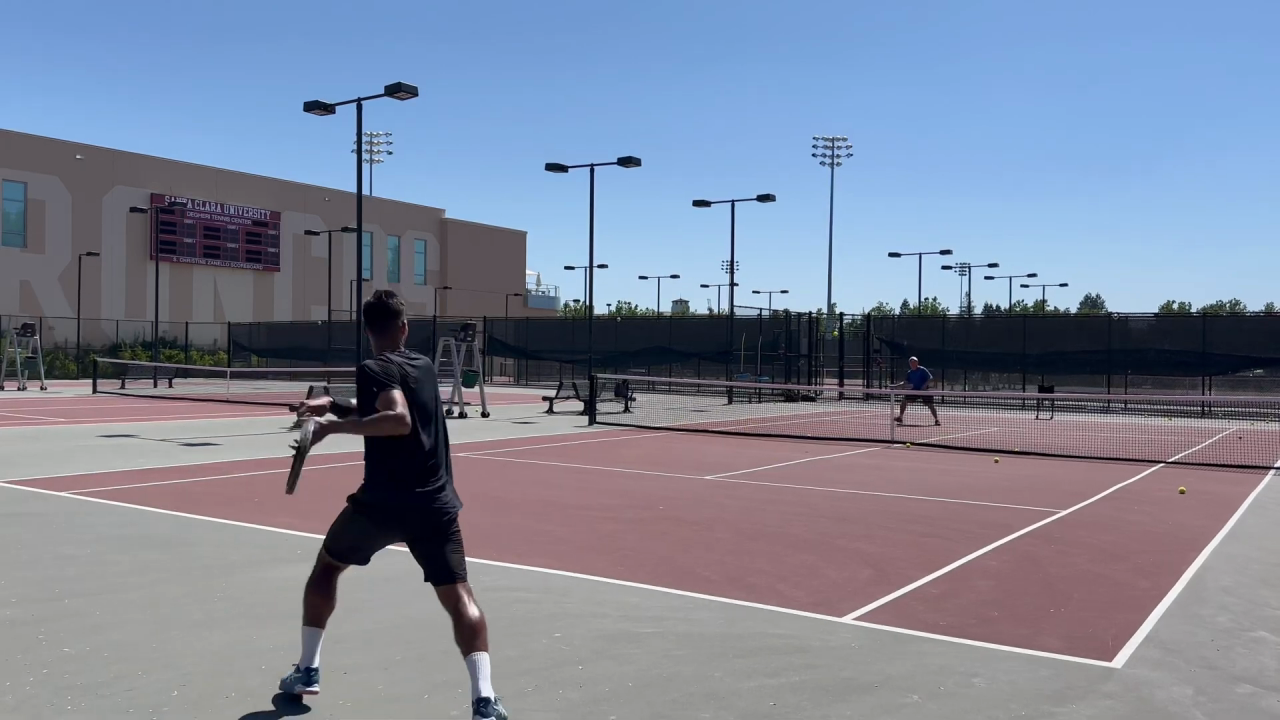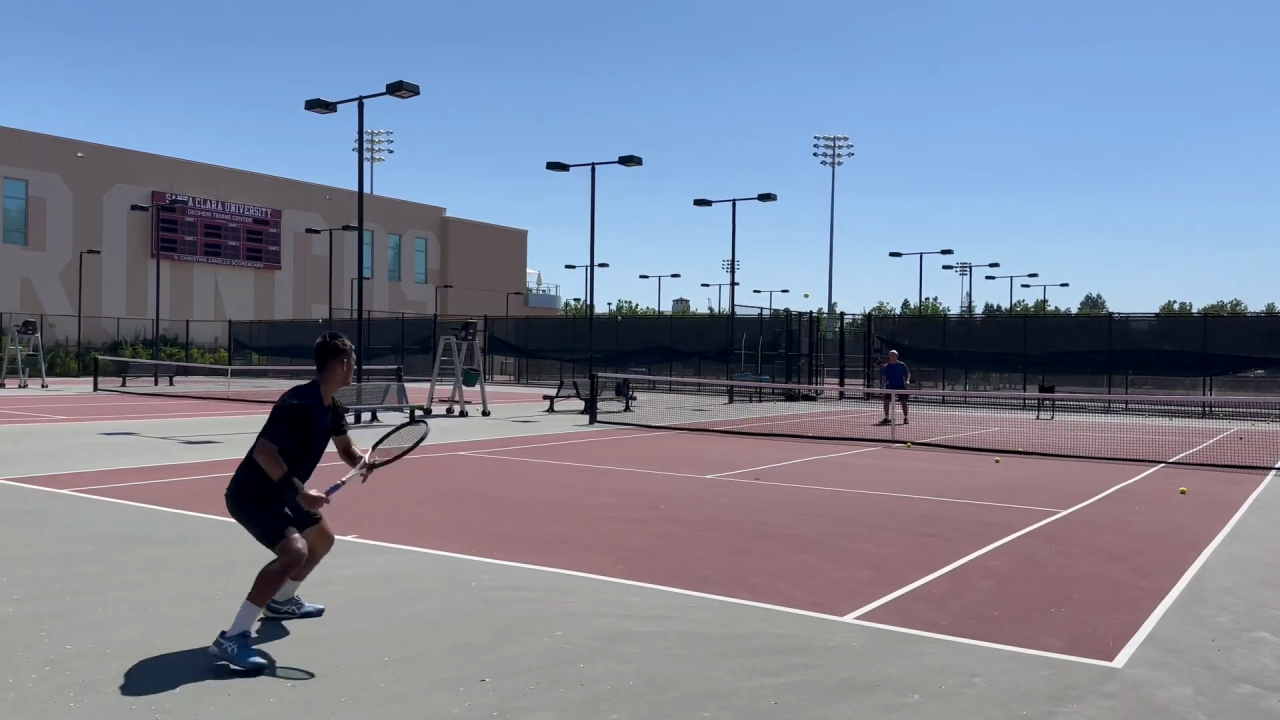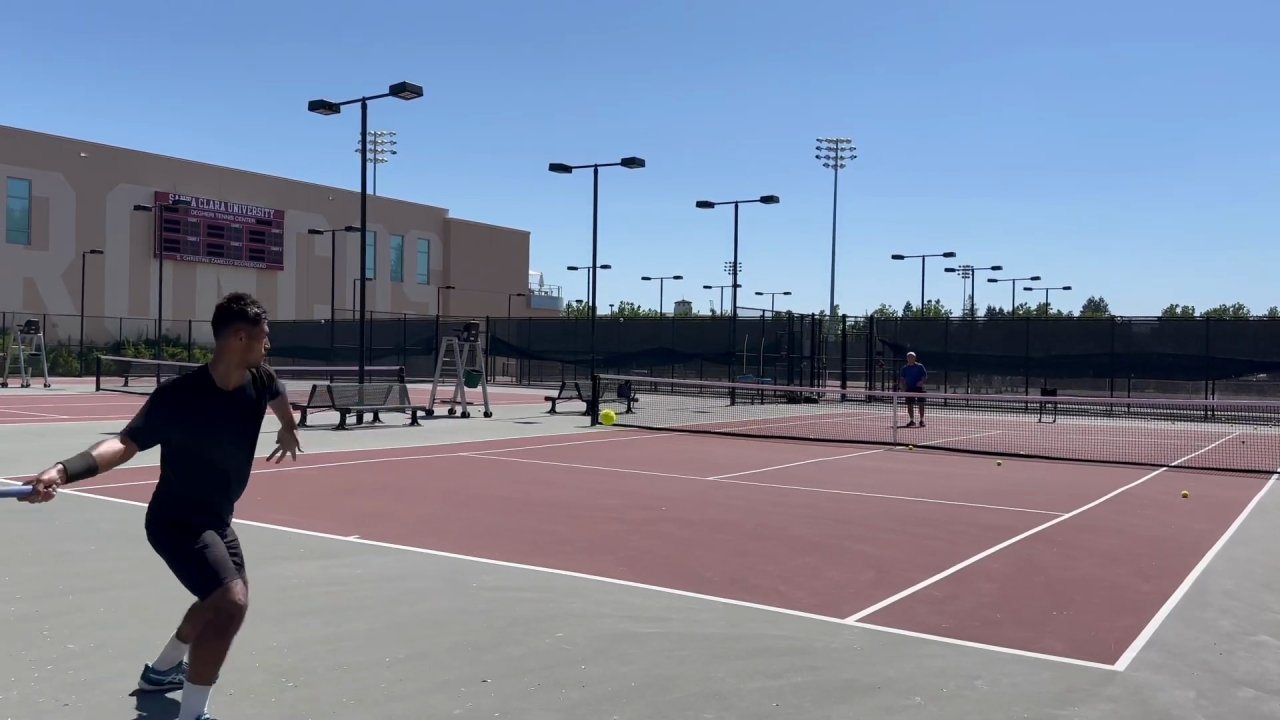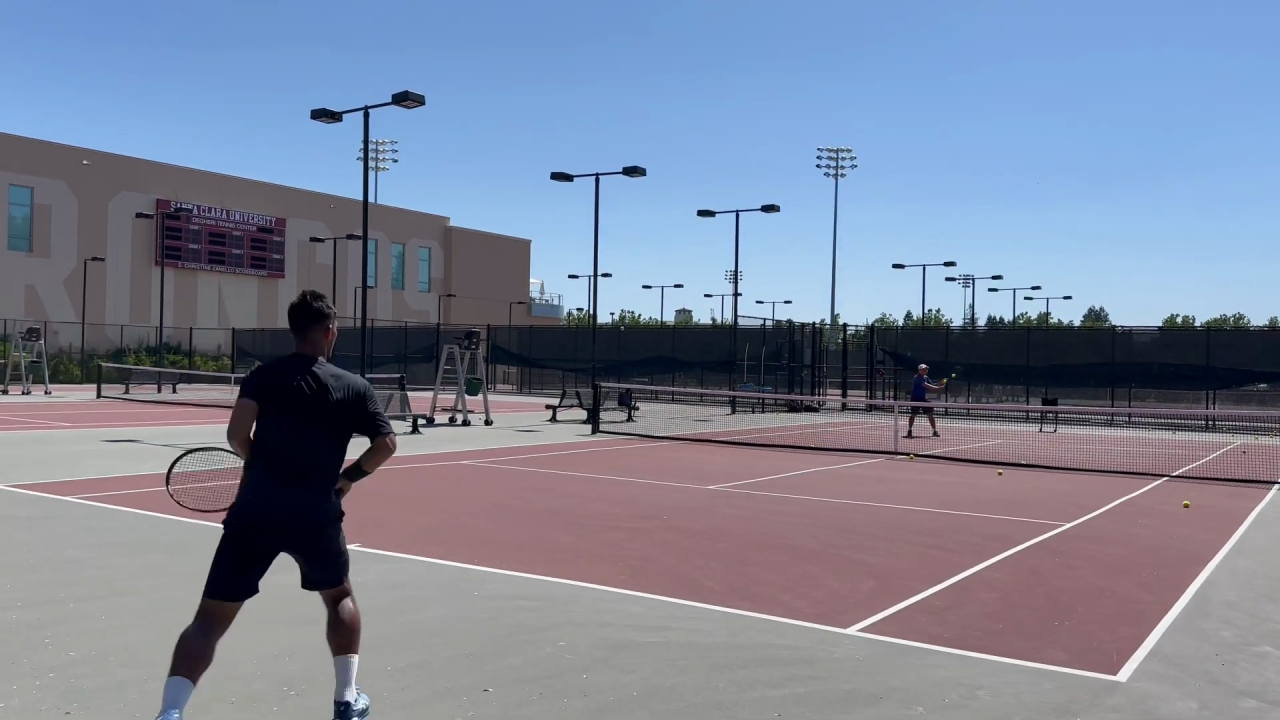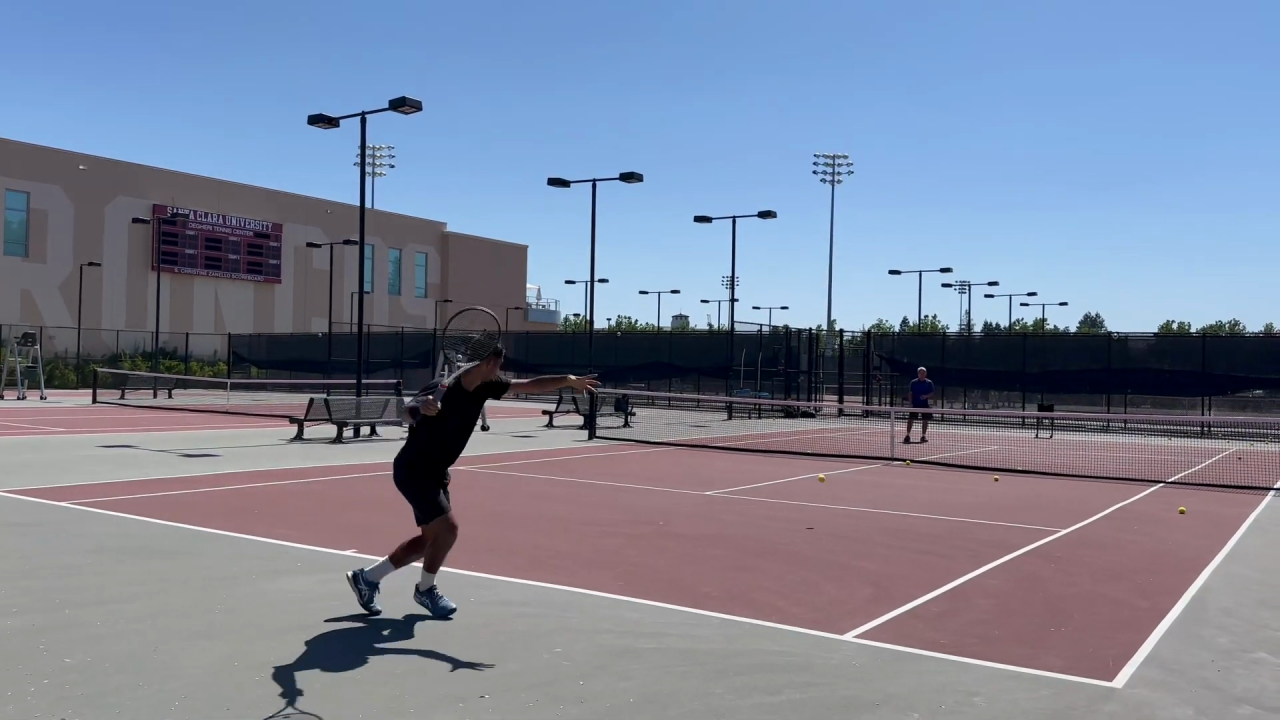
dt=1s
person 1, frame 1
left shoulder: (376, 371)
right shoulder: (423, 367)
left elbow: (398, 420)
left wrist: (337, 425)
right wrist: (335, 405)
left hip: (382, 503)
right hip: (436, 505)
left knee: (326, 568)
right knee: (459, 597)
left ankle: (306, 670)
person 1, frame 2
left shoulder: (331, 407)
right shoulder: (298, 404)
left elbow: (345, 447)
right elbow: (263, 452)
left wrist: (362, 461)
right wrist: (298, 491)
left hip: (273, 493)
right hip: (252, 496)
left knee: (322, 538)
right knee: (294, 550)
left ankle: (284, 599)
right ankle: (234, 638)
person 1, frame 3
left shoulder: (258, 380)
right shoulder: (177, 395)
left elbow: (277, 393)
right elbow: (124, 444)
left wrist: (288, 427)
right wrist: (62, 472)
left hip: (216, 521)
right hip: (181, 524)
left knee: (226, 596)
right knee: (231, 604)
left ankle: (163, 669)
person 1, frame 4
left shoulder: (262, 376)
right shoulder: (354, 386)
left elbow: (238, 433)
right elbow: (385, 445)
left wrist: (258, 465)
right wrist: (347, 477)
left hip: (255, 512)
right hip: (320, 515)
left knee: (208, 622)
right knee: (339, 597)
person 1, frame 5
left shoulder: (483, 386)
right shoulder: (440, 389)
left elbow: (529, 386)
right elbow: (409, 412)
left wrist: (567, 381)
right wrist: (423, 408)
left hip: (432, 472)
right hip: (413, 471)
left knee: (432, 534)
right knee: (447, 527)
left ankle: (366, 577)
right ankle: (425, 588)
